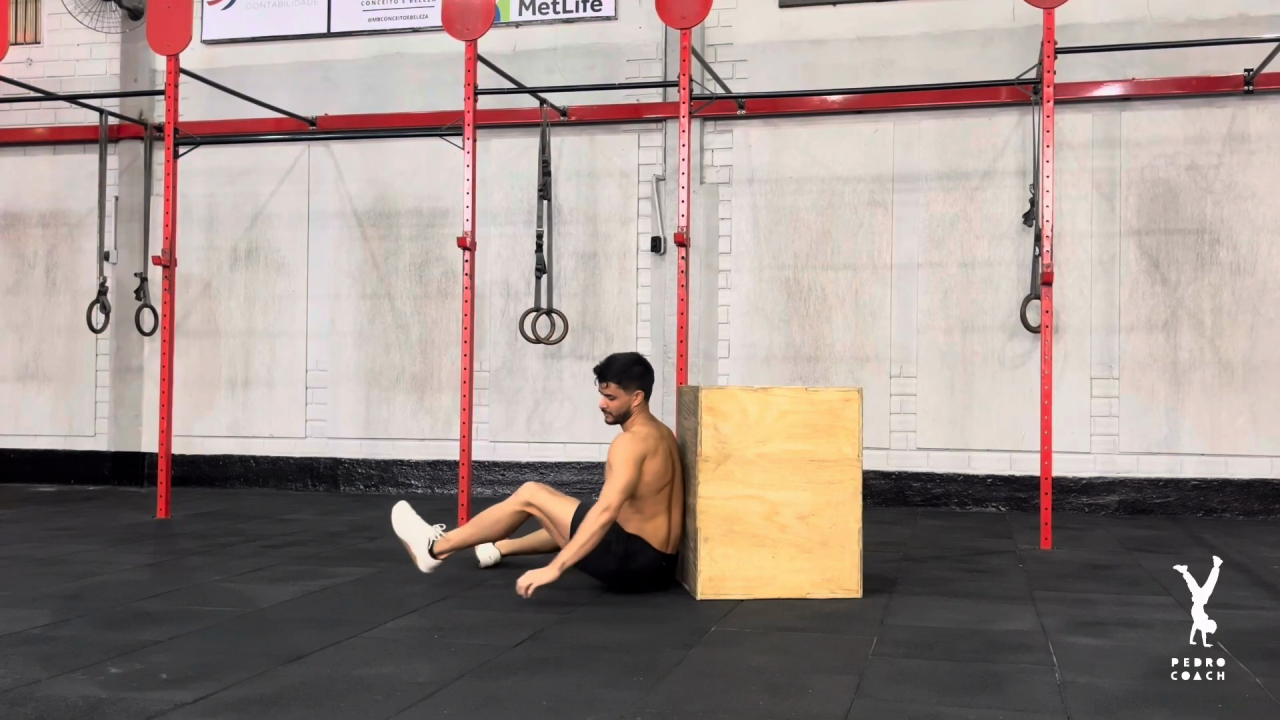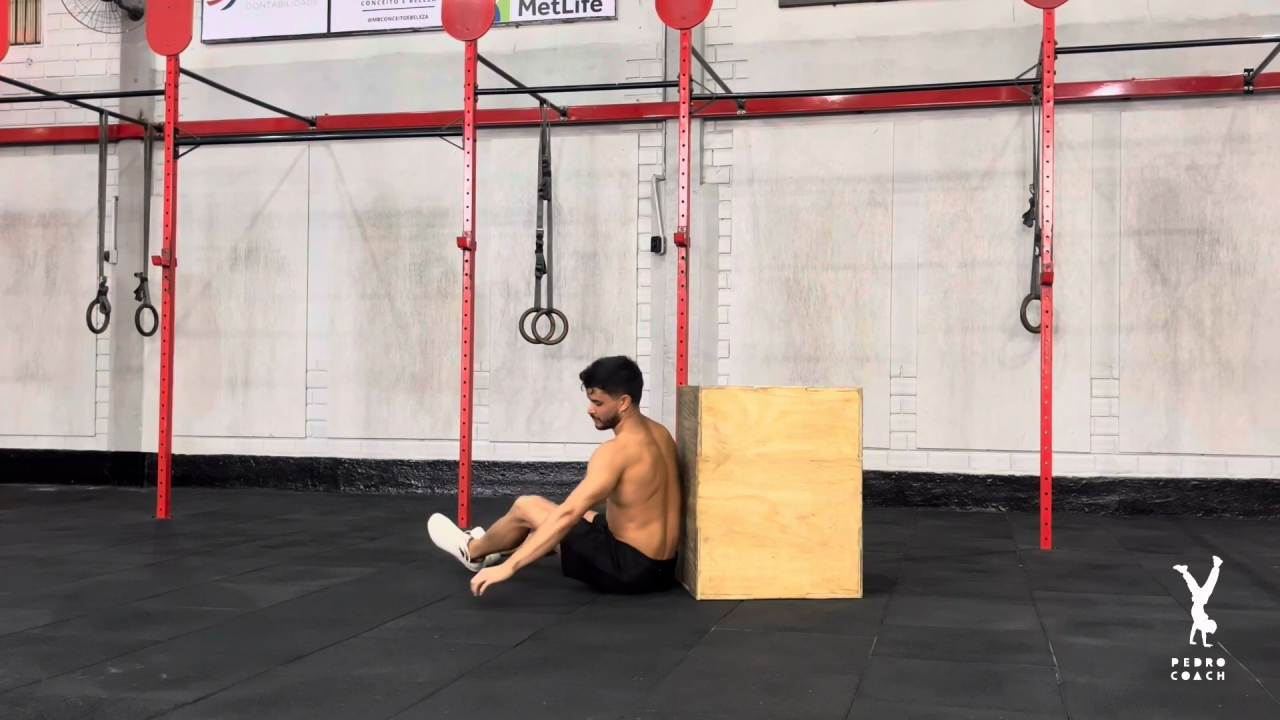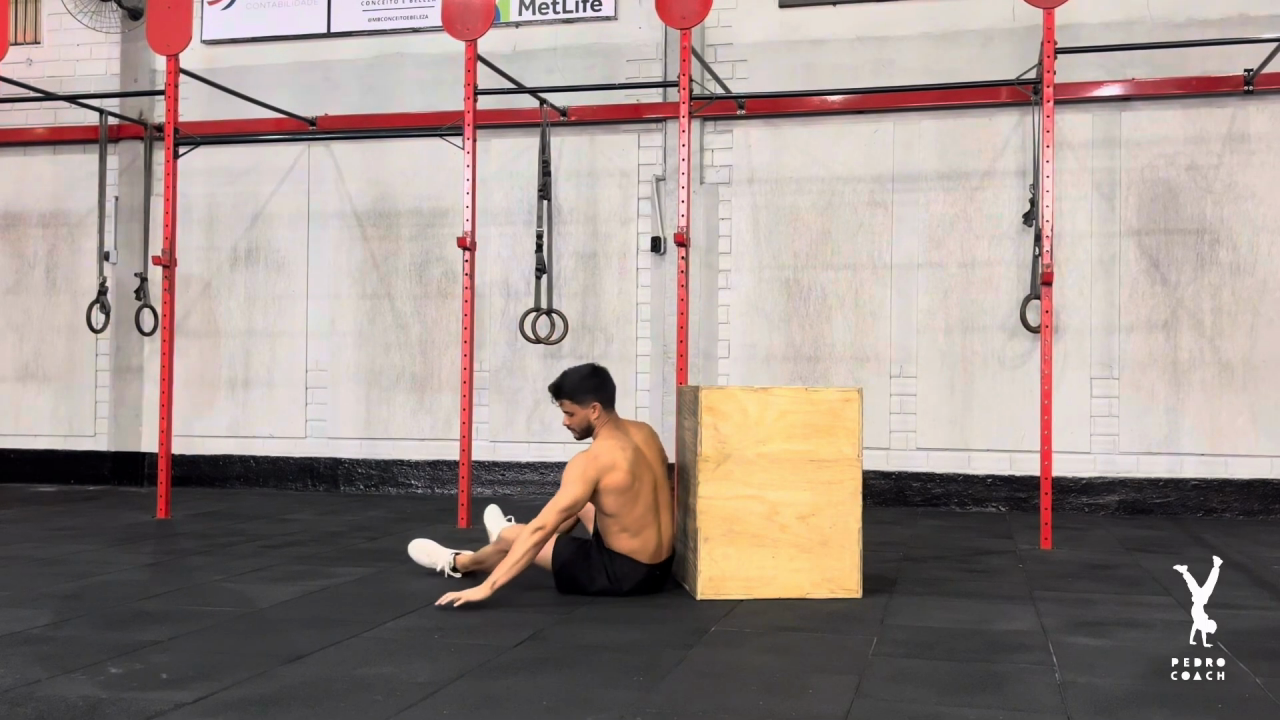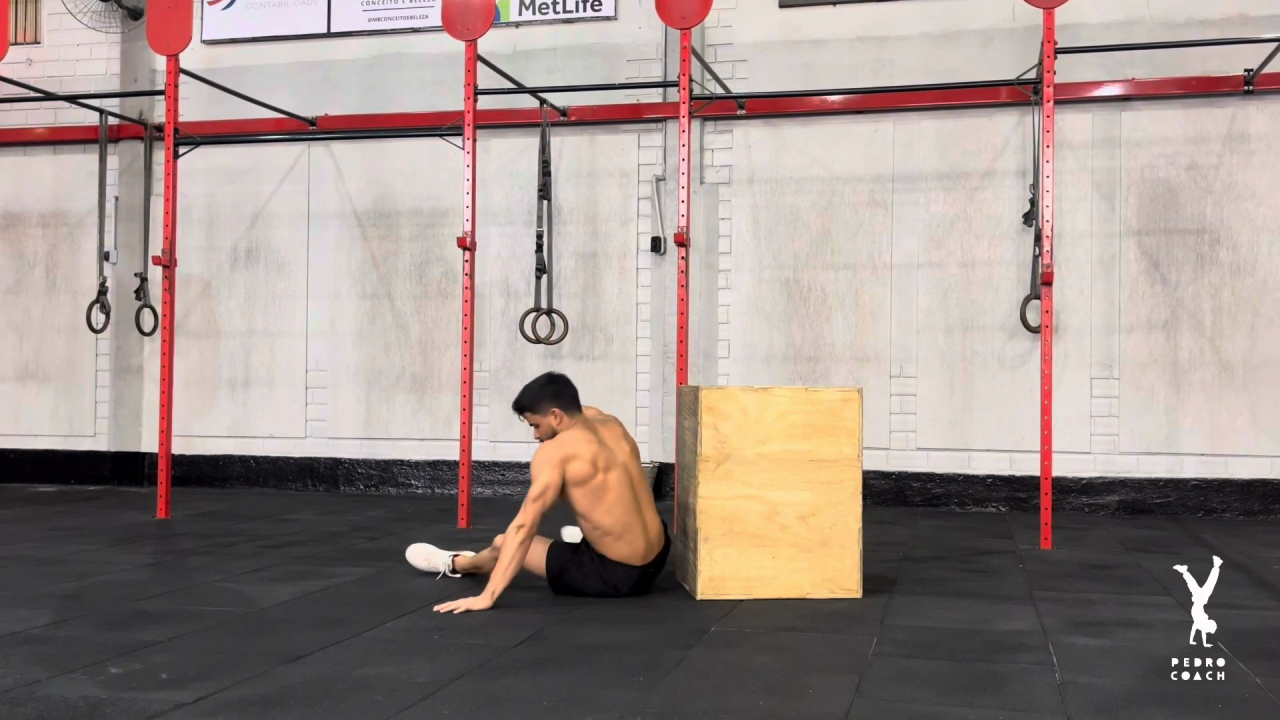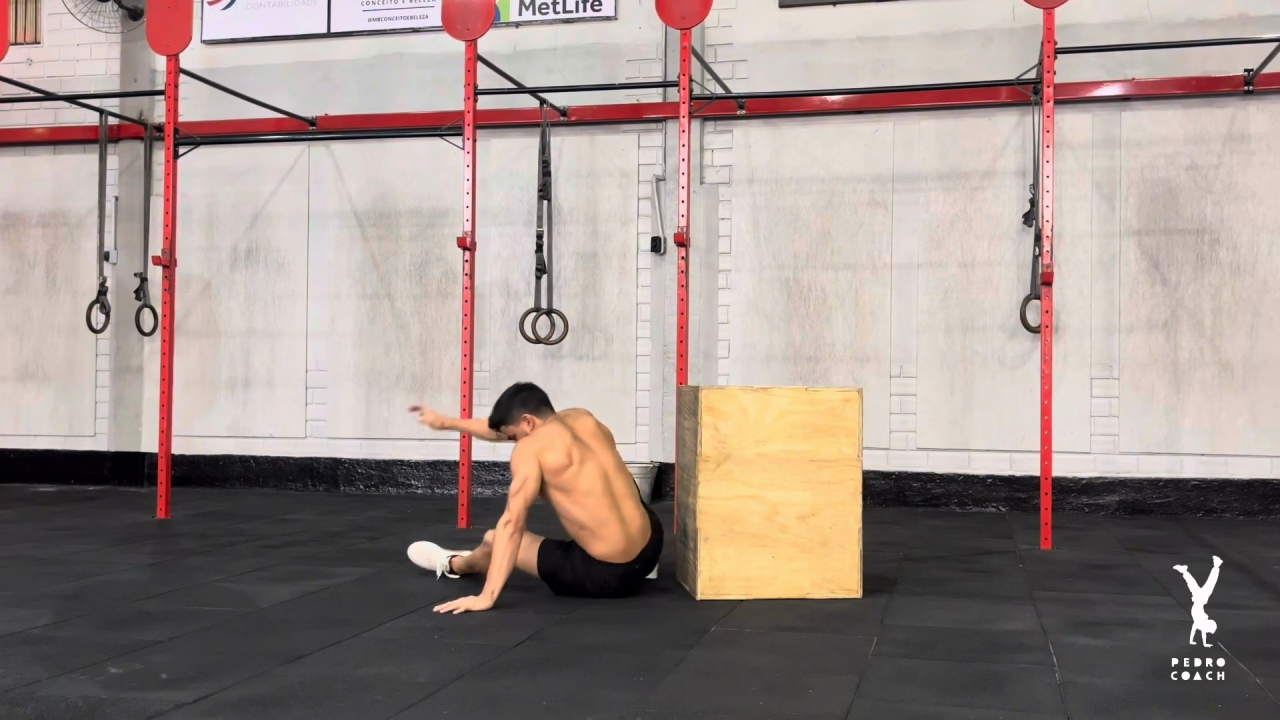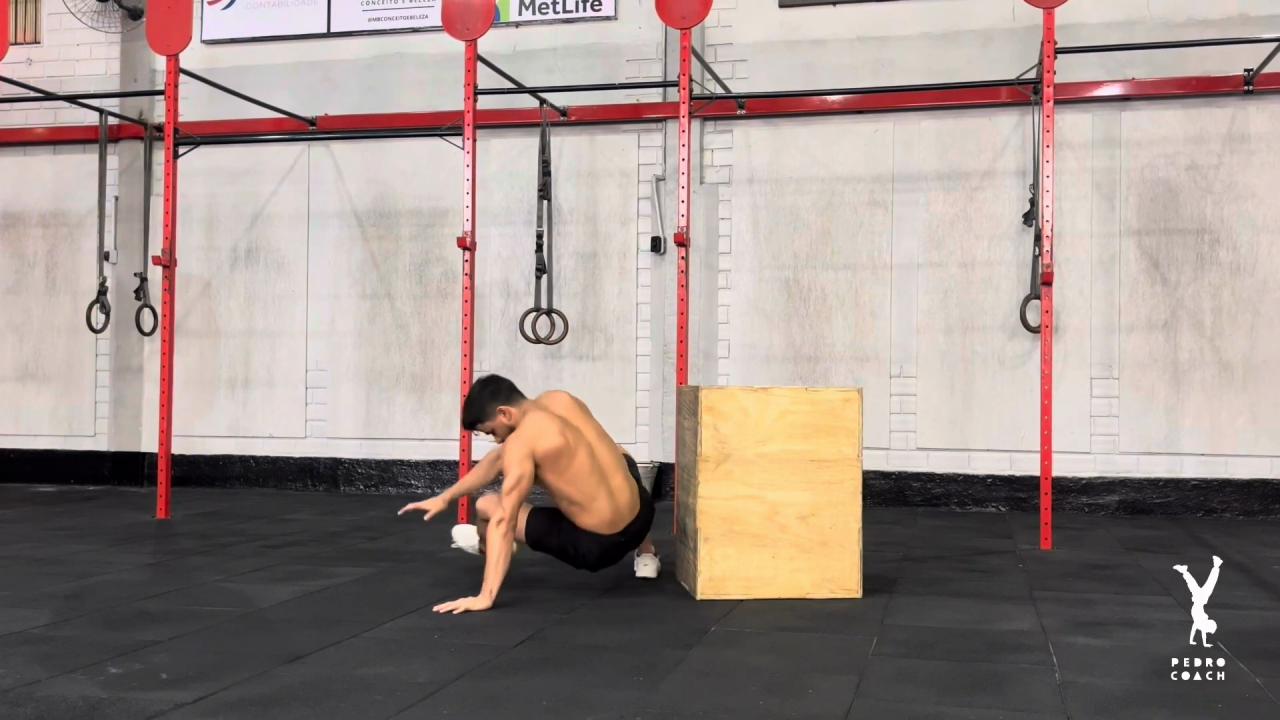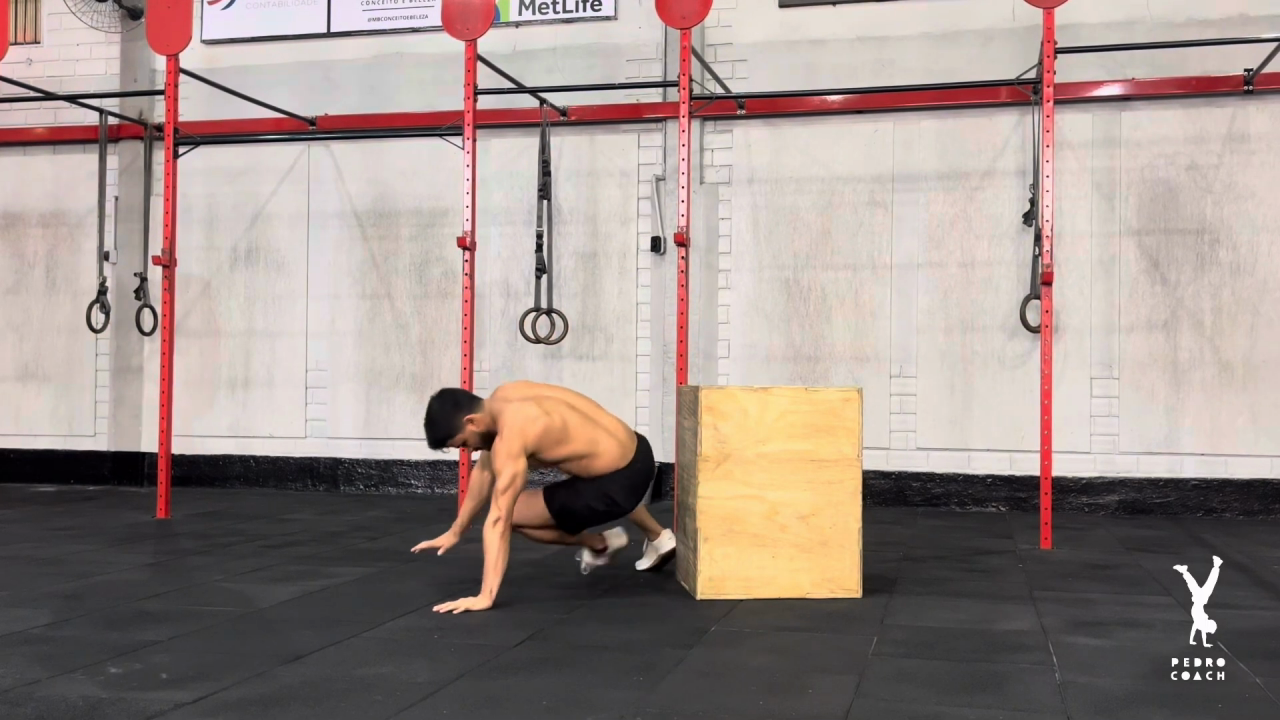
dt=0.2s
person 1, frame 1
left shoulder: (632, 441)
right shoulder: (661, 434)
left elbow: (605, 510)
left wrist: (554, 568)
left hip: (632, 559)
right hip: (659, 565)
left knee: (530, 495)
right knee: (575, 522)
left ankle: (436, 549)
right ankle: (500, 546)
person 1, frame 2
left shoulder: (617, 451)
right shoulder: (660, 434)
left elbow: (567, 514)
left wrist: (509, 567)
left hip: (627, 569)
right hip: (660, 569)
left knee: (527, 508)
right knee: (581, 523)
left ankle: (472, 550)
right ankle: (499, 547)
person 1, frame 3
left shoulder: (593, 461)
right shoulder: (645, 434)
left elbow: (542, 529)
left wrist: (487, 587)
left hip: (625, 575)
right hip: (658, 567)
left knee: (511, 538)
right knee: (581, 502)
left ankle: (457, 563)
person 1, frame 4
left shoulder: (554, 451)
right shoulder: (612, 425)
left elbow: (522, 528)
left wrist: (488, 596)
left hip: (619, 577)
right hip: (657, 557)
left knee: (503, 544)
left ankle: (455, 564)
person 1, frame 5
left shoulder: (531, 448)
right shoulder: (584, 420)
left elbow: (511, 524)
left wrist: (487, 596)
right wrist: (448, 423)
left hip: (609, 575)
left knee: (493, 540)
left ankle: (453, 565)
person 1, frame 6
left shoulder: (523, 441)
right shoulder: (556, 400)
left elbow: (503, 520)
right elbow: (499, 457)
left wrist: (485, 597)
right wrist: (445, 497)
left hip: (599, 544)
right hip: (640, 515)
left knee: (487, 506)
right knee: (615, 454)
left ankle: (485, 545)
right ankle: (645, 554)
person 1, frame 7
left shoulder: (511, 437)
right shoulder: (502, 397)
left elbow: (498, 520)
right elbow: (485, 470)
left wrist: (486, 596)
right wrist: (455, 531)
left hip: (619, 480)
right hip: (637, 453)
left knee: (508, 513)
left ankle: (600, 544)
right ankle: (659, 537)
